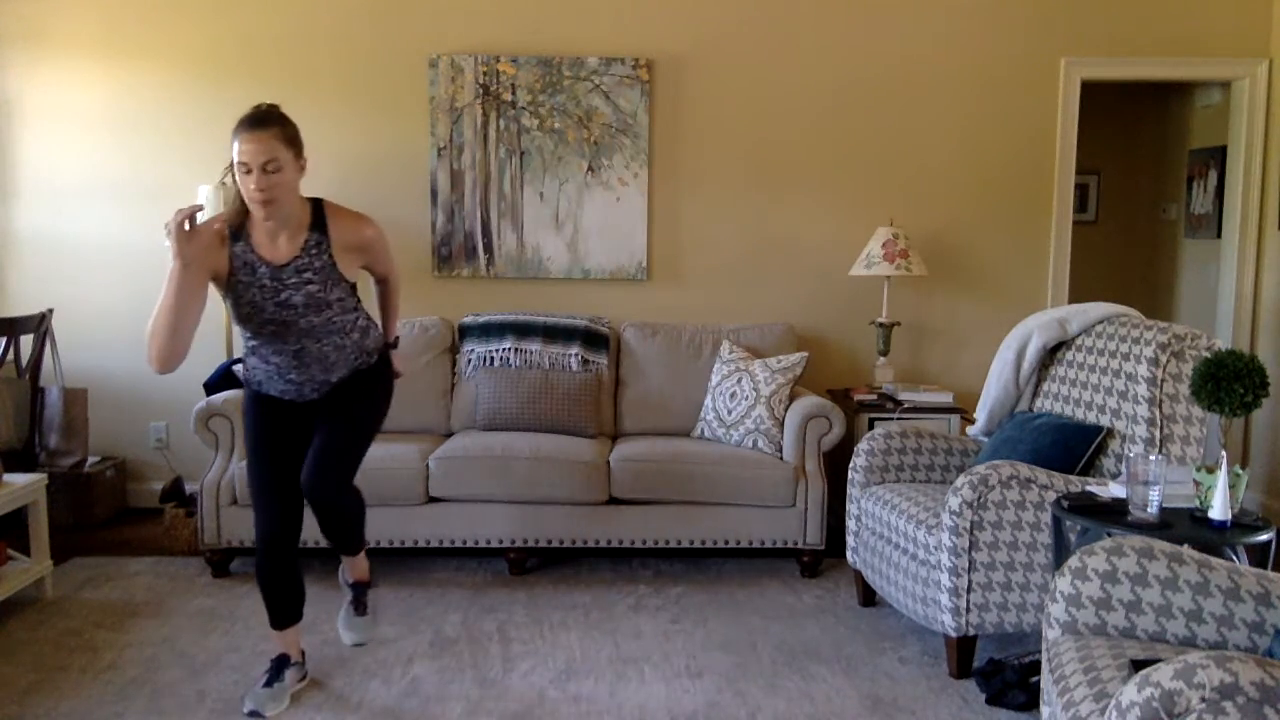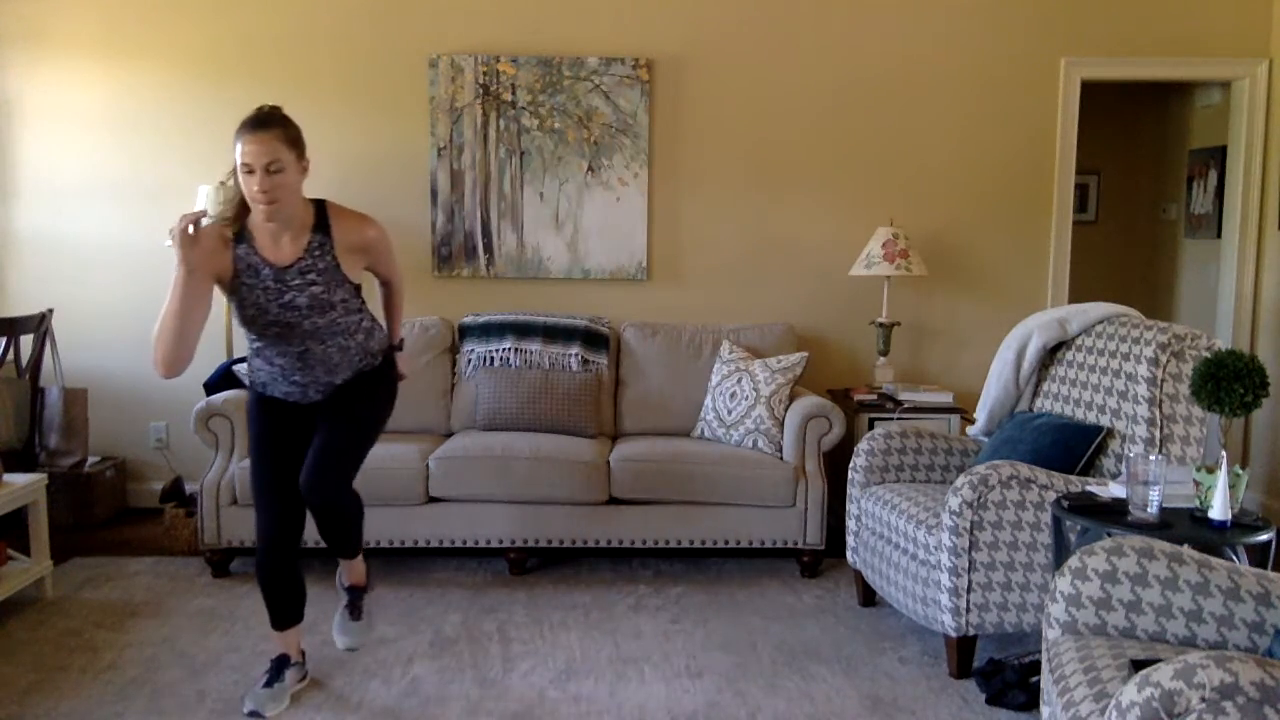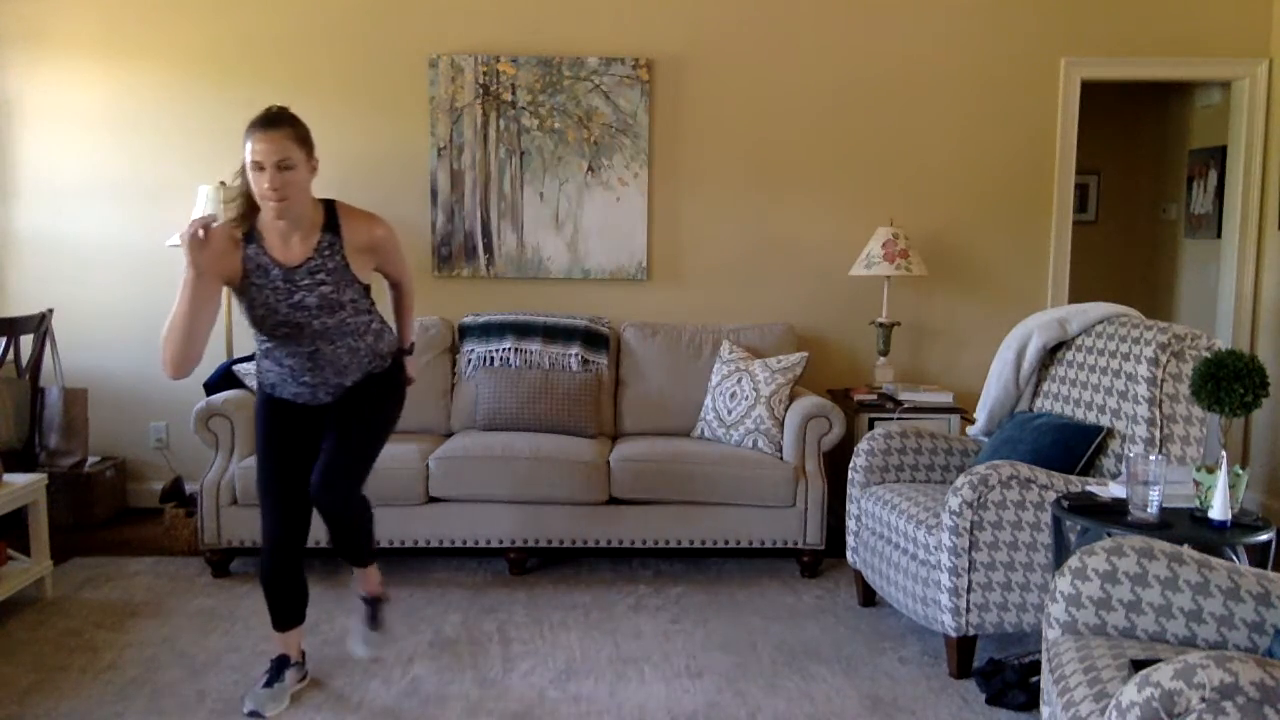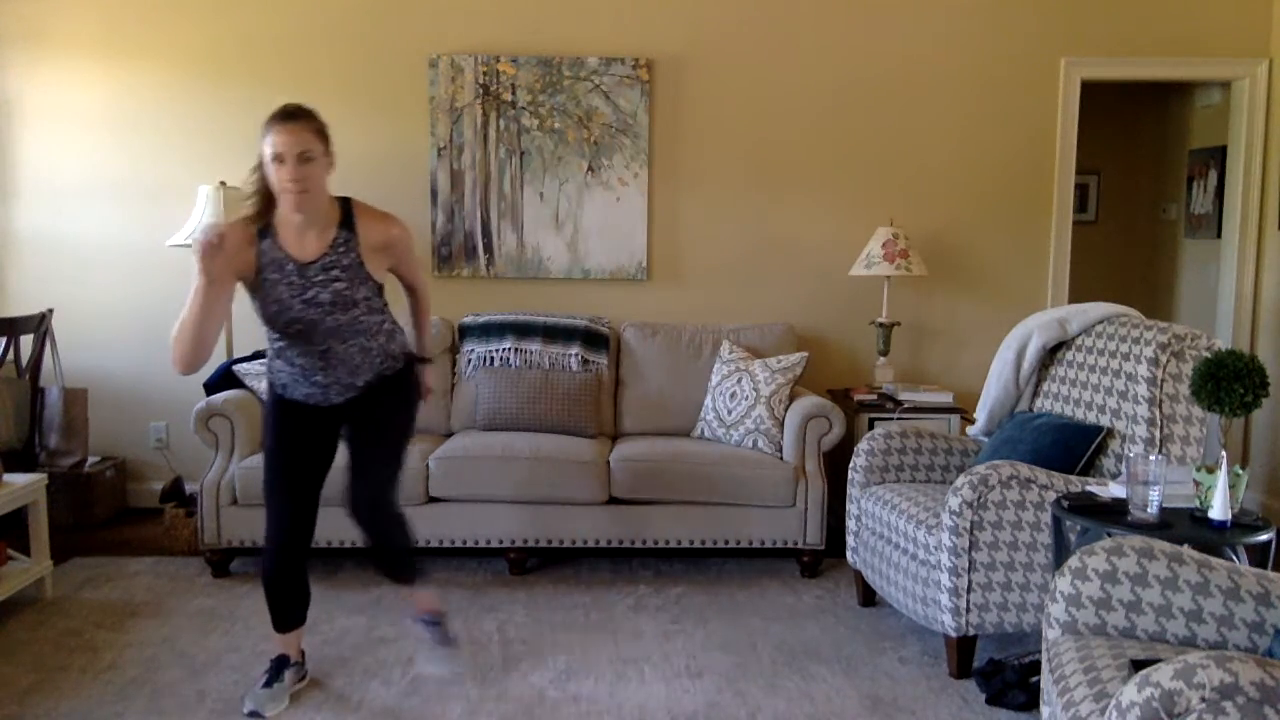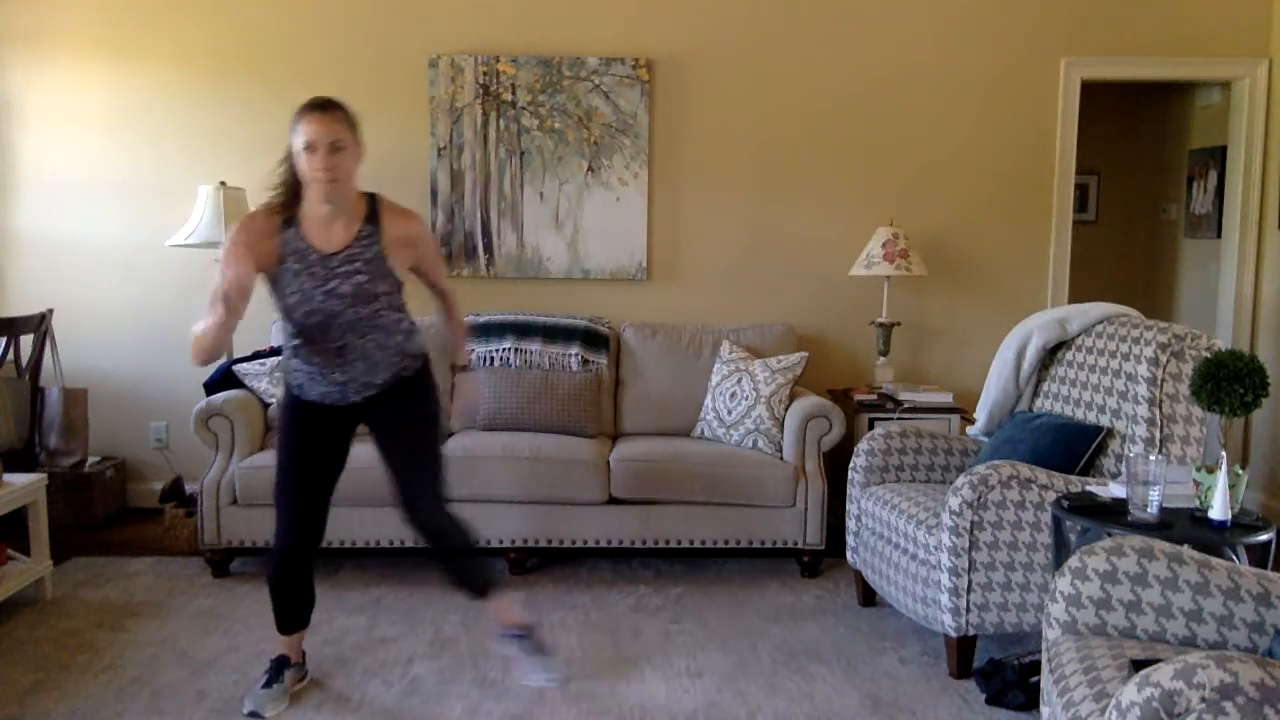
dt=0.1s
person 1, frame 1
left shoulder: (352, 231)
right shoulder: (214, 242)
left elbow: (388, 277)
right elbow: (162, 360)
left wrist: (390, 342)
right wrist: (183, 264)
left hip: (357, 378)
right hip: (273, 393)
left knee: (322, 481)
right knee: (273, 533)
left ankle: (356, 571)
right ankle: (289, 658)
person 1, frame 2
left shoulder: (354, 232)
right shoulder: (216, 244)
left elbow: (392, 279)
right elbow: (168, 366)
left wrist: (394, 344)
right wrist: (187, 271)
left hip: (360, 379)
right hip: (277, 393)
left knee: (320, 482)
right knee: (274, 535)
left ankle: (353, 577)
right ankle: (289, 657)
person 1, frame 3
left shoulder: (363, 232)
right shoulder: (226, 245)
left elbow: (402, 281)
right elbow: (177, 366)
left wrist: (404, 349)
right wrist: (197, 273)
left hip: (369, 381)
right hip: (285, 395)
left knee: (331, 487)
right knee: (279, 536)
left ankle: (370, 586)
right ankle: (290, 658)
person 1, frame 4
left shoulder: (379, 230)
right shoulder: (236, 243)
left elbow: (418, 284)
right elbow: (188, 360)
left wrist: (424, 355)
right wrist: (213, 284)
left hip: (381, 381)
right hip: (295, 395)
left knee: (371, 505)
right knee: (286, 538)
left ankle: (426, 608)
right ankle: (290, 658)
person 1, frame 5
left shoulder: (399, 227)
right shoulder: (259, 232)
left elbow: (443, 290)
right elbow: (202, 351)
left wrist: (460, 365)
right wrist: (226, 304)
left hip: (398, 383)
right hip: (312, 398)
left knee: (425, 511)
right knee: (293, 539)
left ankle: (511, 622)
right ankle: (289, 659)
